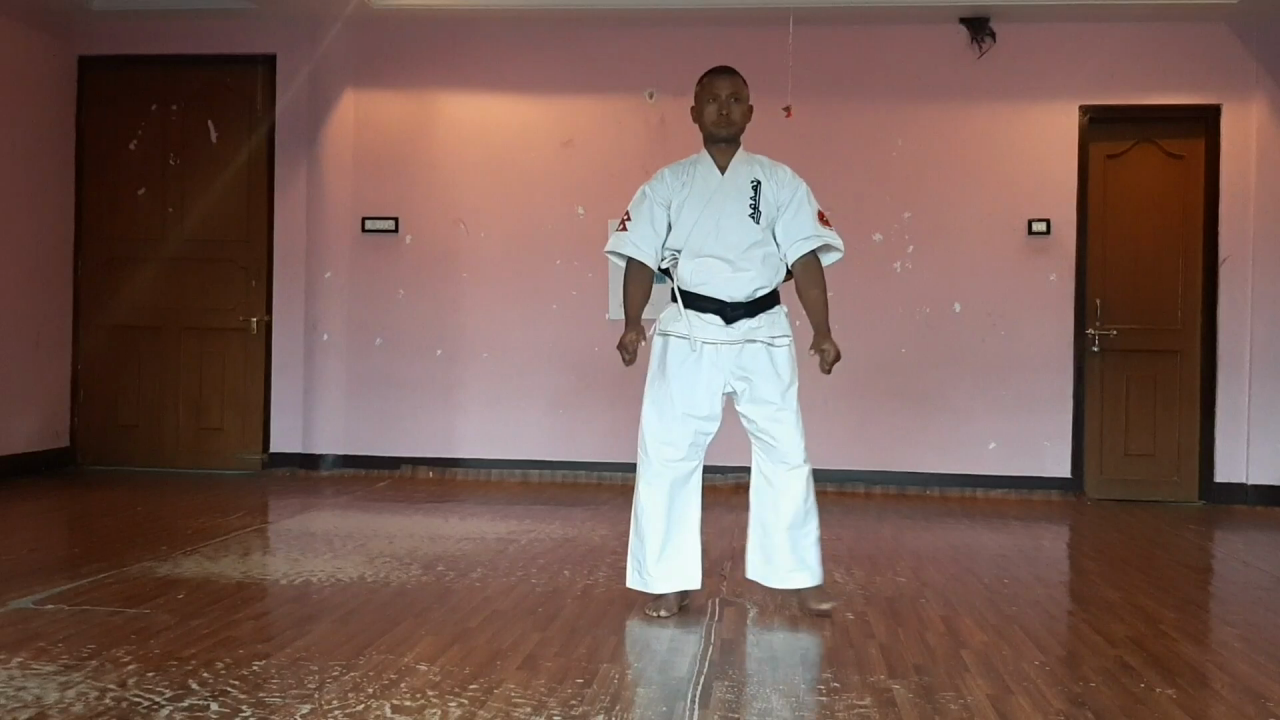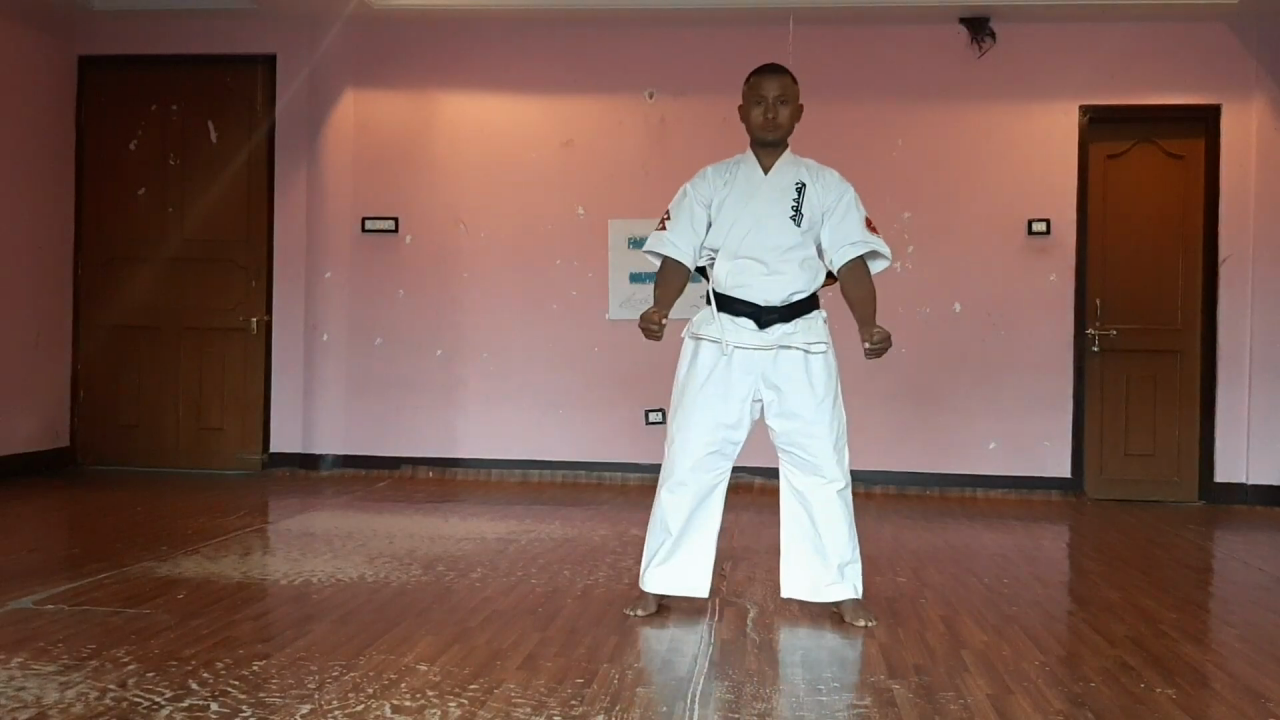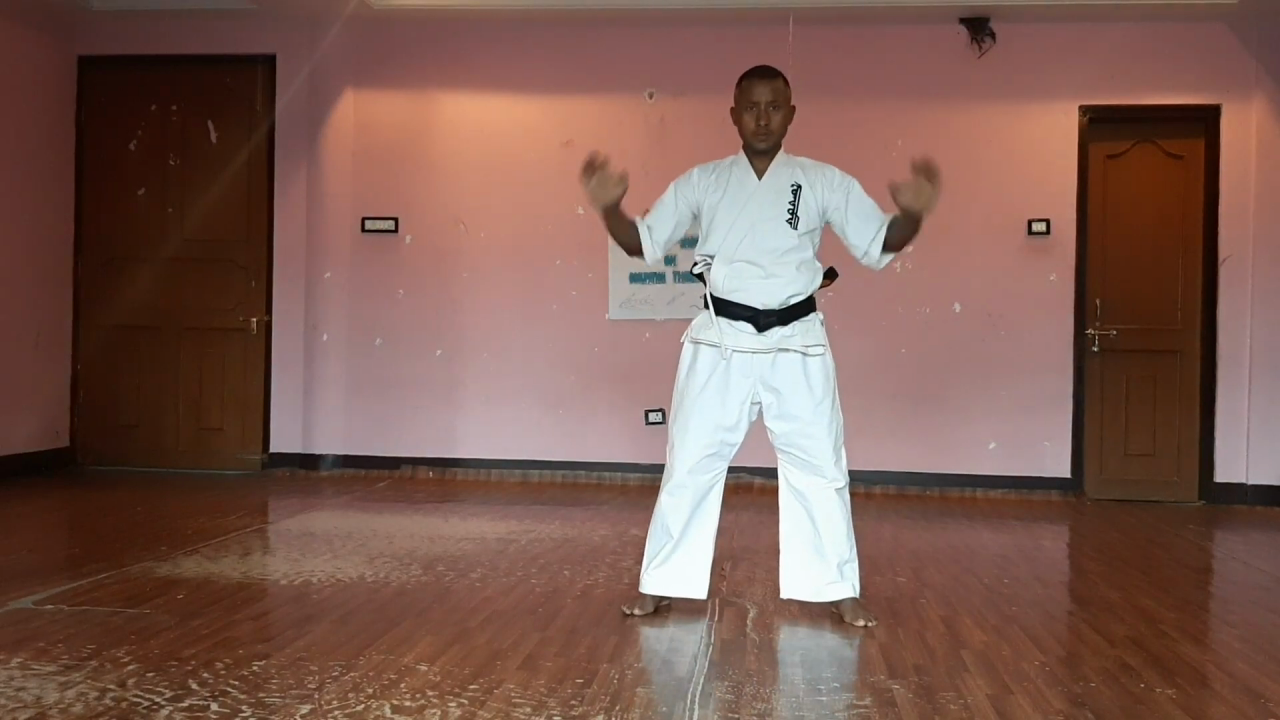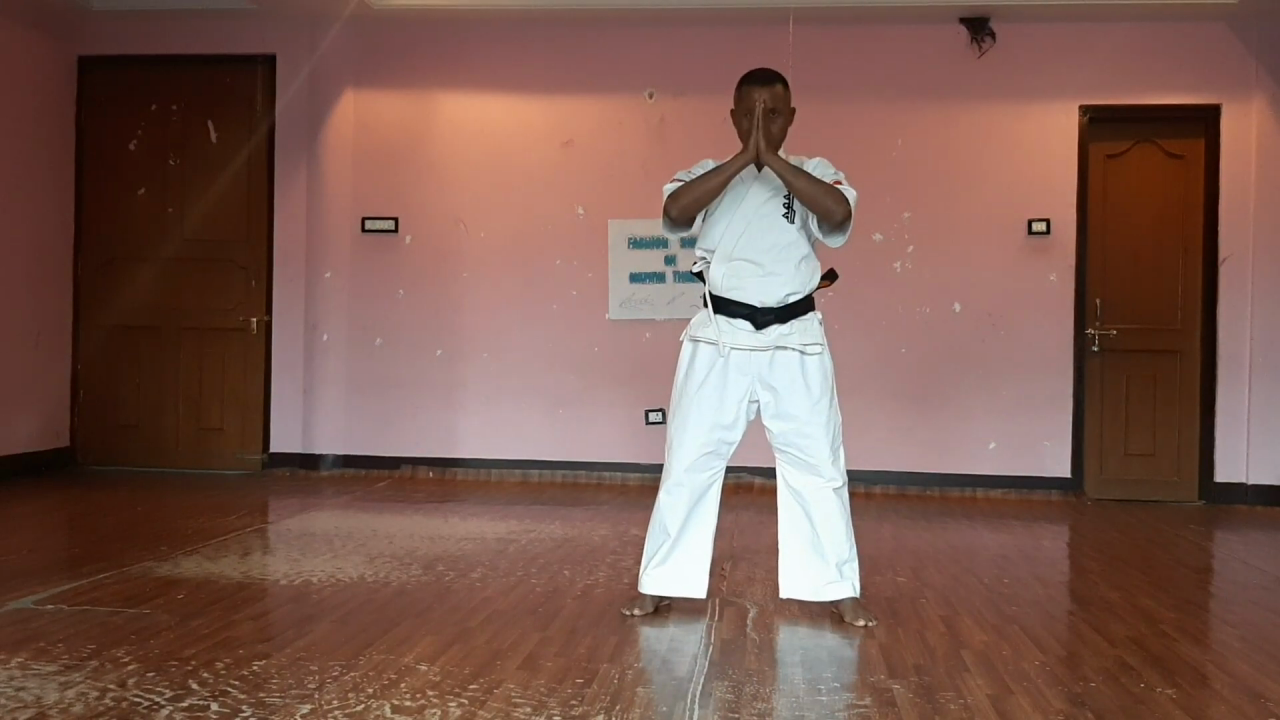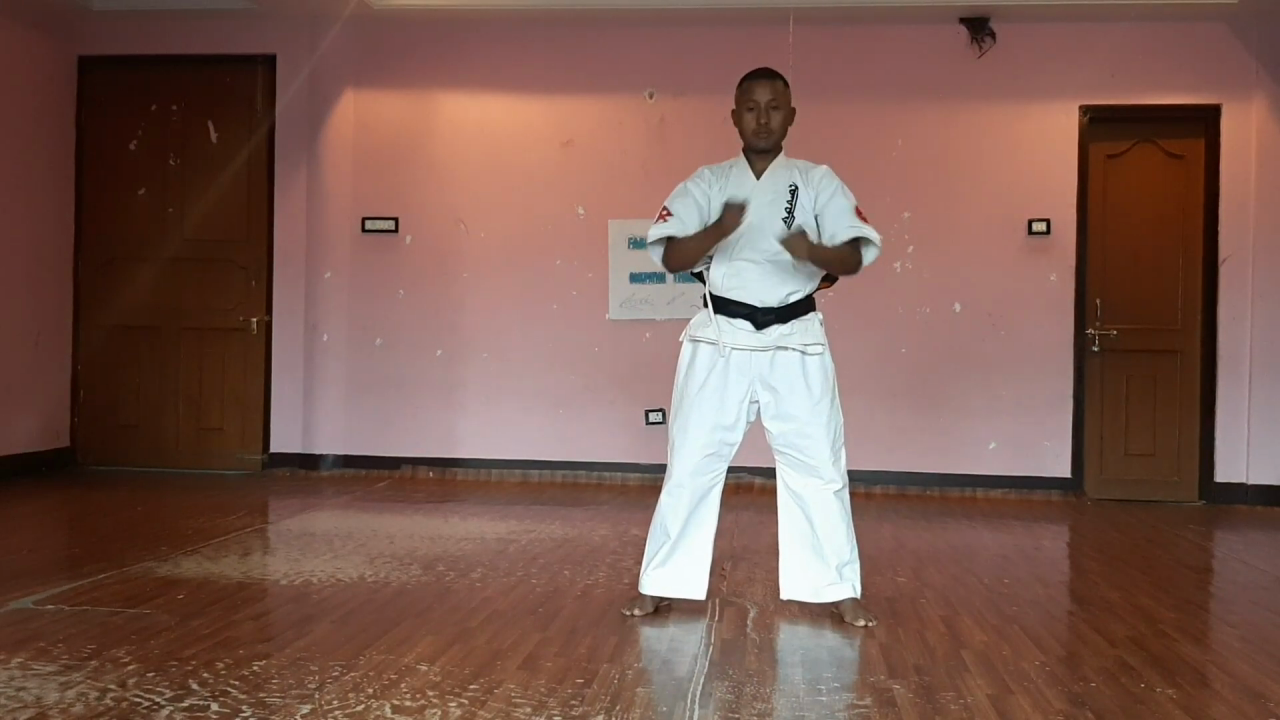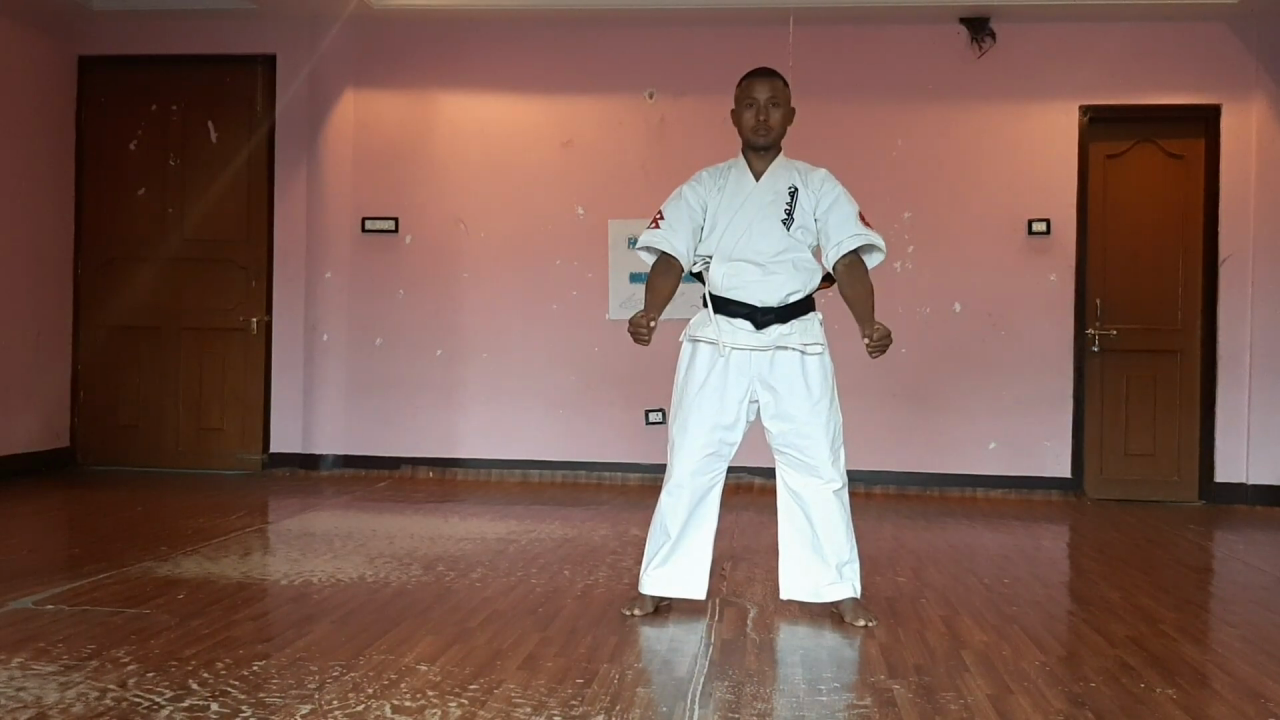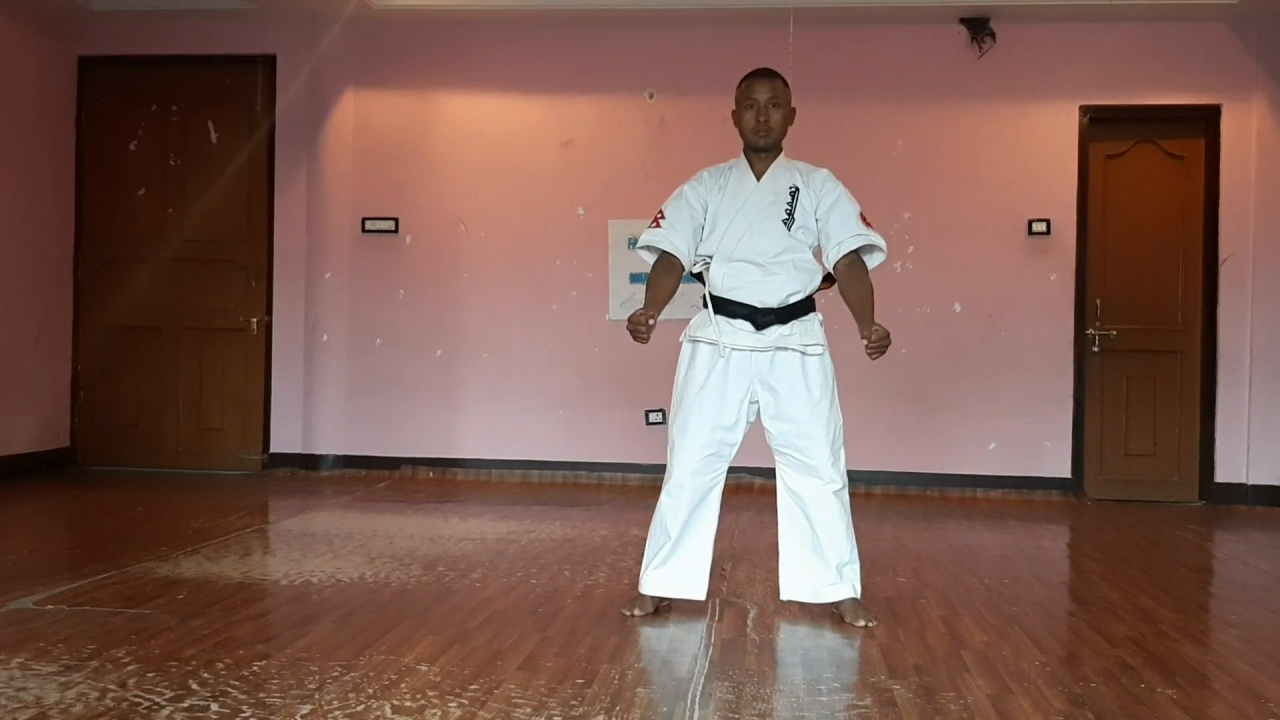
dt=0.7s
person 1, frame 1
left shoulder: (780, 181)
right shoulder: (668, 183)
left elbow: (805, 258)
right elbow: (640, 258)
left wrist: (822, 332)
right wrist: (633, 324)
left hip: (763, 334)
right hip: (689, 334)
left knee: (786, 455)
right knee: (668, 457)
left ankle: (799, 576)
right ankle: (667, 580)
person 1, frame 2
left shoulder: (826, 186)
right shoulder: (710, 182)
left elbow: (851, 261)
right elbow: (677, 254)
left wrist: (868, 325)
right wrist: (660, 308)
left hip: (800, 339)
right hip: (721, 338)
left knee: (821, 466)
right knee: (692, 463)
left ankle: (840, 590)
right ankle: (658, 584)
person 1, frame 3
left shoulder: (823, 181)
right shoulder: (702, 181)
left elbow: (879, 243)
right elbow: (642, 241)
left wrist: (912, 214)
right wrist: (610, 207)
left hip: (796, 341)
right hip: (720, 340)
left knee: (819, 467)
right knee: (690, 464)
left ankle: (840, 590)
right ankle: (659, 584)
person 1, frame 4
left shoulder: (813, 173)
right shoulder: (710, 174)
left elbow: (838, 216)
right elbow: (674, 212)
left wrist: (773, 159)
right wrist: (743, 158)
left hip: (794, 340)
right hip: (719, 338)
left knee: (817, 465)
right knee: (689, 462)
left ankle: (840, 590)
right ankle: (657, 583)
person 1, frame 5
left shoulder: (818, 181)
right shoulder: (706, 182)
left elbow: (854, 252)
right elbow: (672, 256)
left wrist: (817, 254)
right wrist: (717, 233)
left hip: (794, 340)
right hip: (719, 339)
left knee: (818, 466)
right knee: (691, 464)
left ankle: (839, 590)
right ankle: (659, 584)
person 1, frame 6
left shoulder: (817, 186)
right shoulder: (704, 187)
left elbow: (847, 259)
right elbow: (671, 256)
left wrist: (867, 322)
right wrist: (649, 314)
left hip: (795, 341)
right hip: (718, 340)
left knee: (817, 467)
right knee: (691, 464)
left ankle: (840, 590)
right ankle: (659, 584)
person 1, frame 7
left shoulder: (819, 186)
right shoulder: (705, 187)
left elbow: (848, 259)
right elbow: (672, 256)
left wrist: (867, 324)
right wrist: (649, 312)
left hip: (795, 342)
right hip: (719, 341)
left knee: (818, 468)
right knee: (692, 465)
left ankle: (840, 590)
right ankle: (661, 584)
